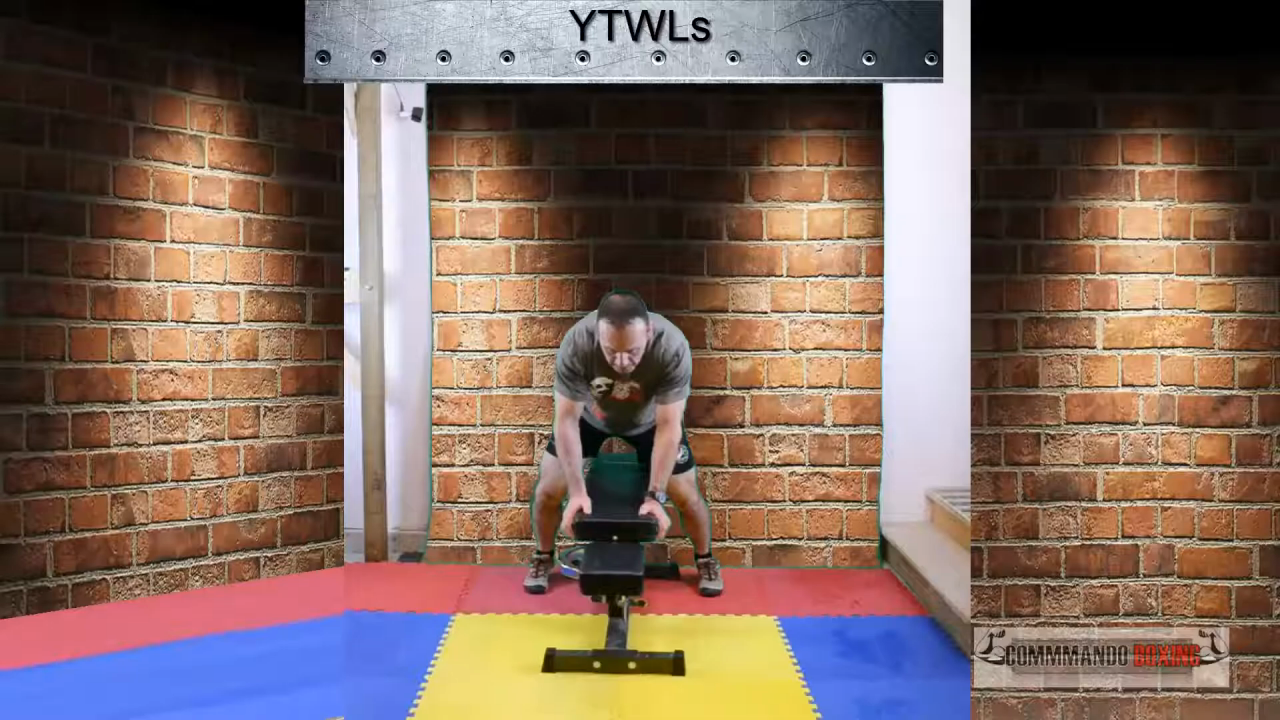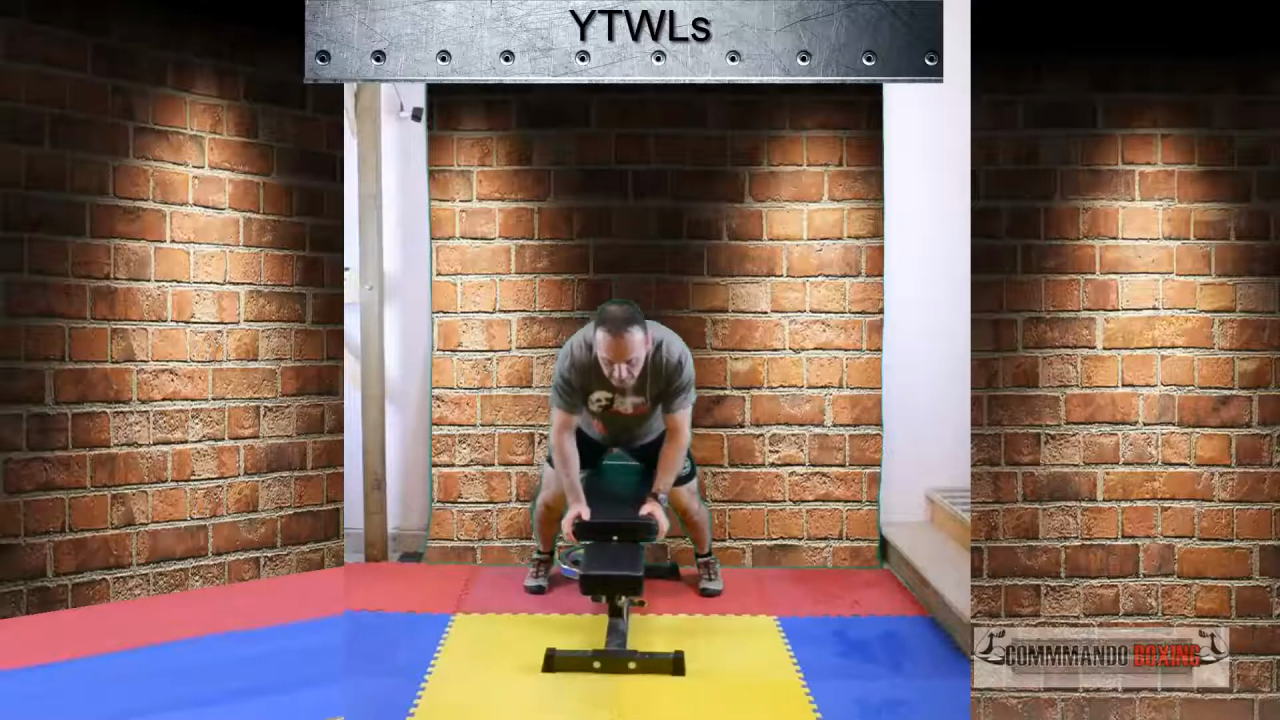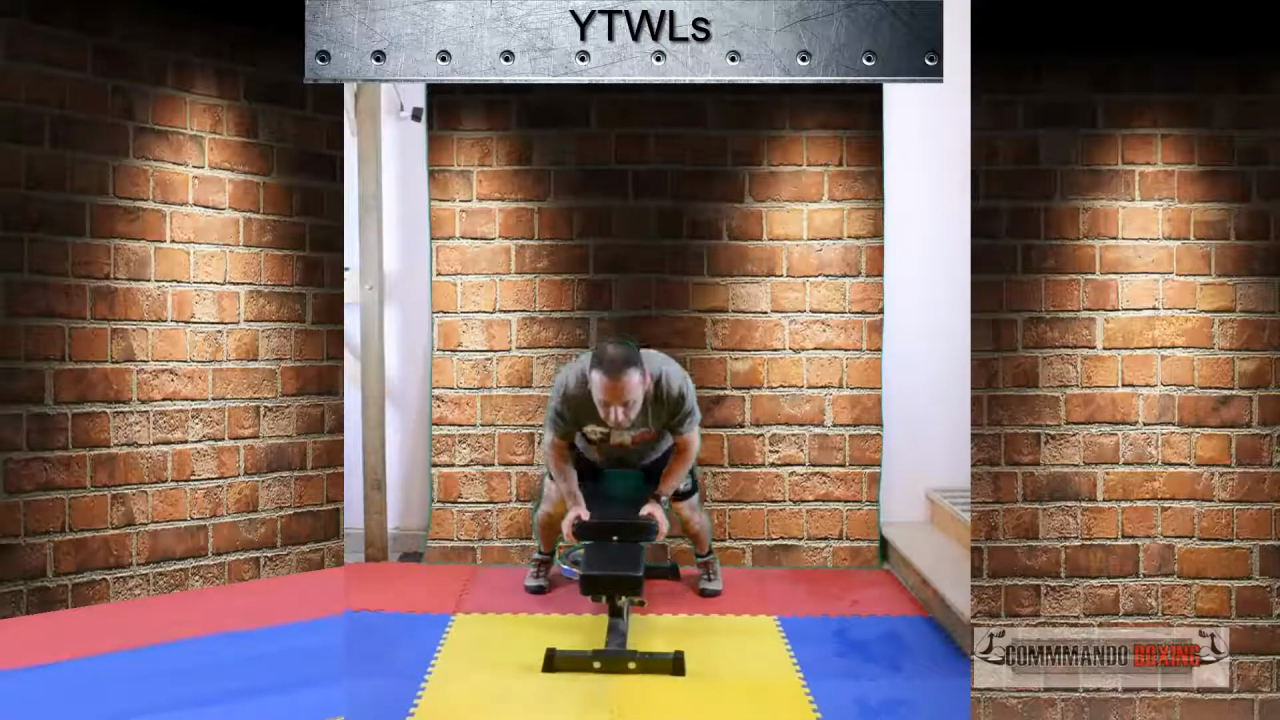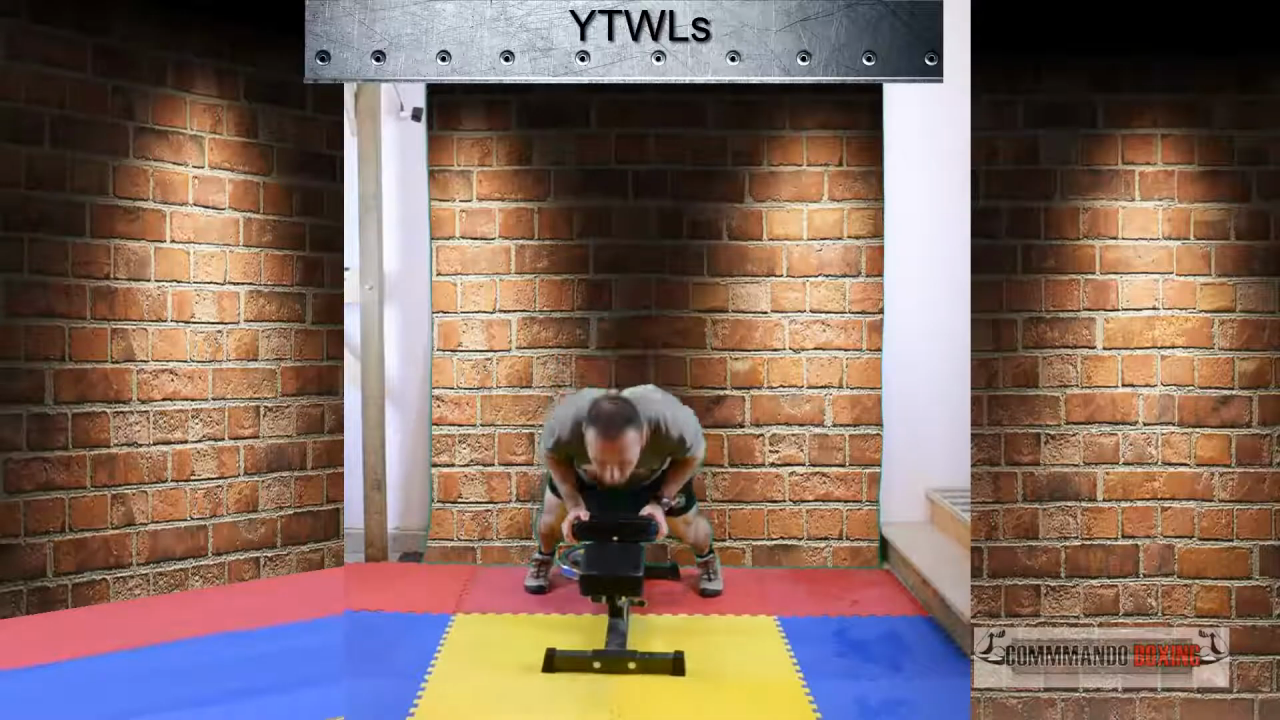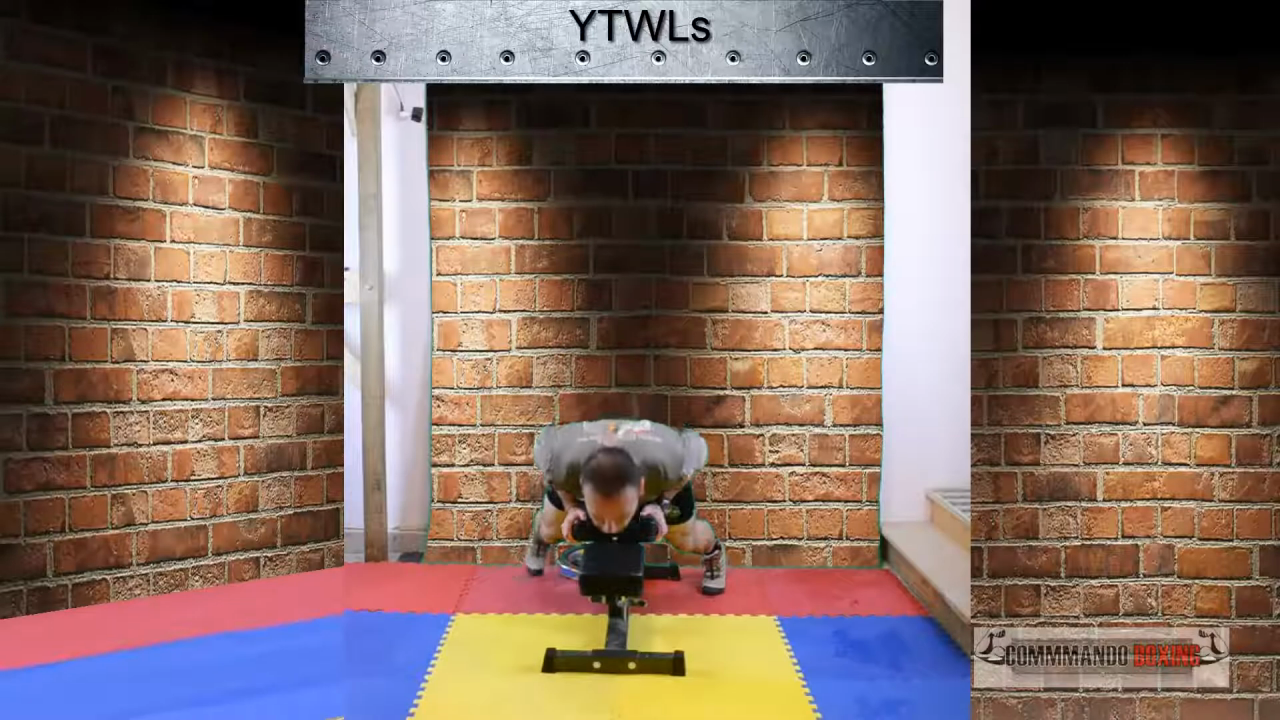
dt=0.3s
person 1, frame 1
left shoulder: (672, 346)
right shoulder: (576, 343)
left elbow: (668, 427)
right elbow: (567, 420)
left wrist: (655, 496)
right wrist: (577, 491)
left hip: (649, 419)
right hip: (589, 415)
left knee: (686, 494)
right knee: (549, 490)
left ankle: (705, 558)
right ankle: (543, 556)
person 1, frame 2
left shoulder: (674, 355)
right shoulder: (574, 356)
left elbow: (677, 433)
right elbow: (563, 432)
left wrist: (658, 497)
right wrist: (576, 501)
left hip: (653, 430)
right hip: (589, 428)
left knee: (687, 503)
right knee: (551, 498)
left ankle: (705, 558)
right ankle: (543, 557)
person 1, frame 3
left shoulder: (675, 384)
right shoulder: (568, 386)
left elbow: (687, 447)
right elbow: (557, 447)
left wrist: (660, 499)
right wrist: (574, 502)
left knee: (688, 515)
right knee: (552, 510)
left ankle: (705, 558)
right ankle: (544, 557)
person 1, frame 4
left shoulder: (674, 425)
right shoulder: (563, 426)
left elbow: (693, 456)
right elbow: (552, 457)
left wrist: (661, 501)
right wrist: (574, 504)
left knee: (685, 528)
right knee: (553, 521)
left ankle: (706, 557)
right ankle: (543, 557)
person 1, frame 5
left shoulder: (668, 463)
right shoulder: (562, 462)
left elbow: (698, 446)
right elbow: (542, 443)
left wrist: (661, 503)
right wrist: (571, 505)
left hip: (655, 463)
left knee: (686, 539)
right knee: (550, 529)
left ankle: (712, 551)
right ankle: (541, 538)
